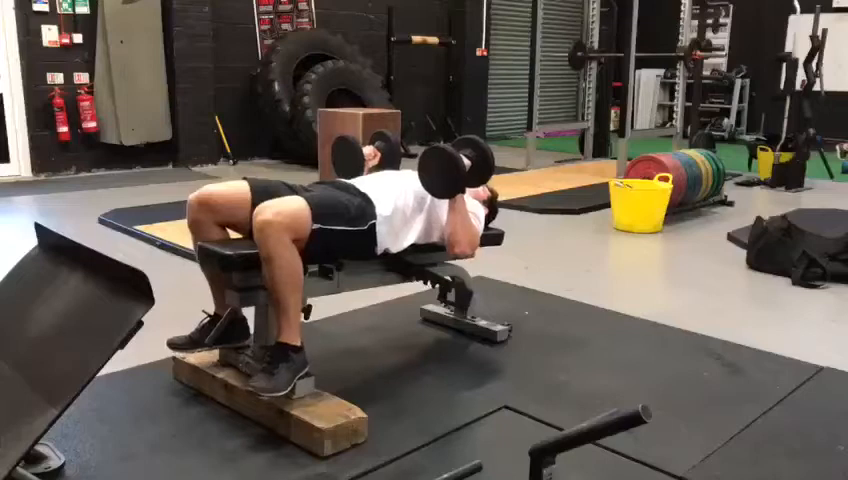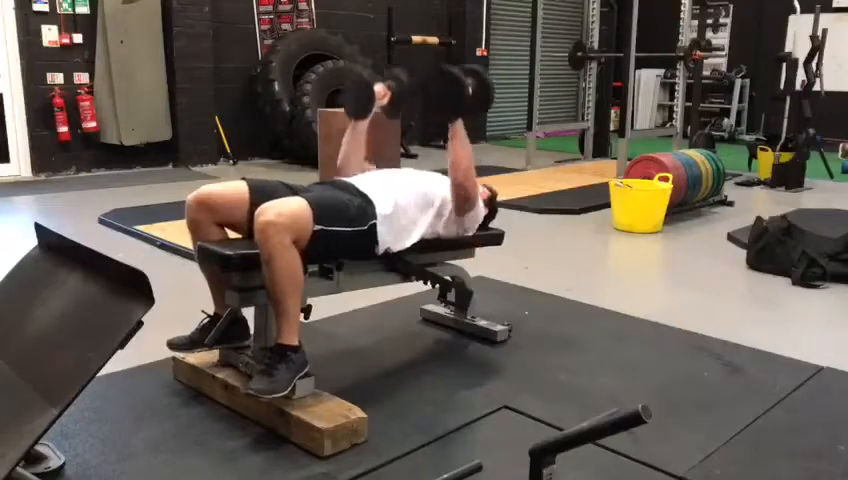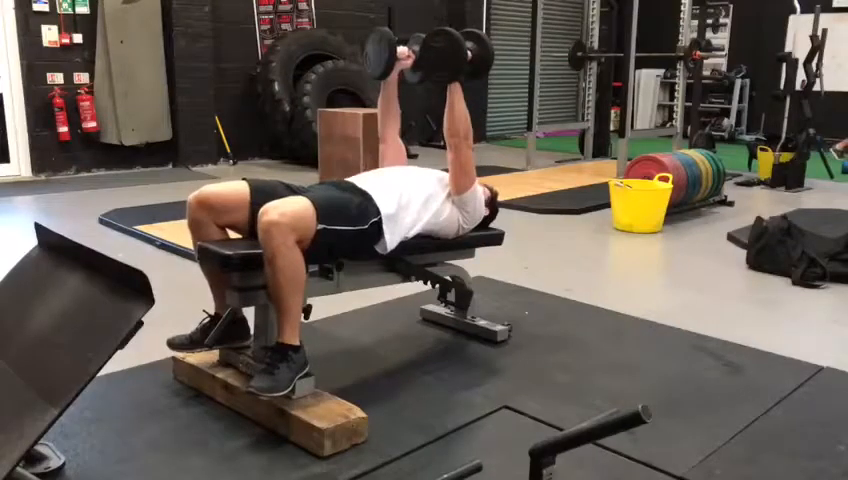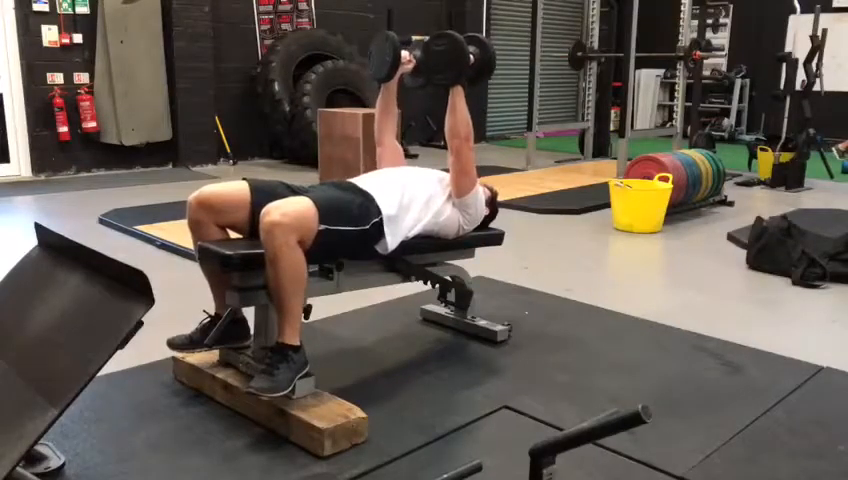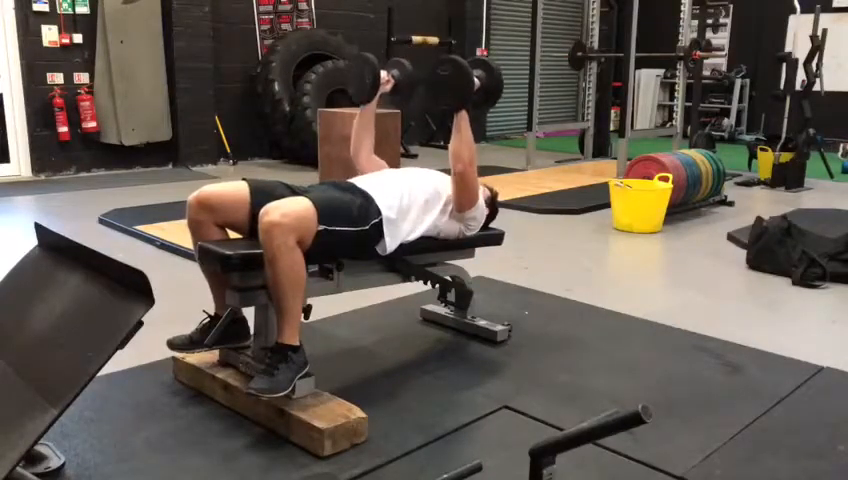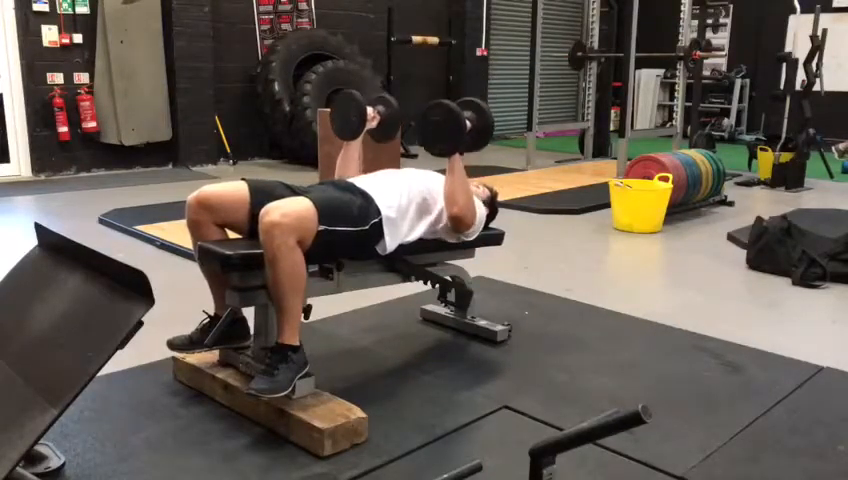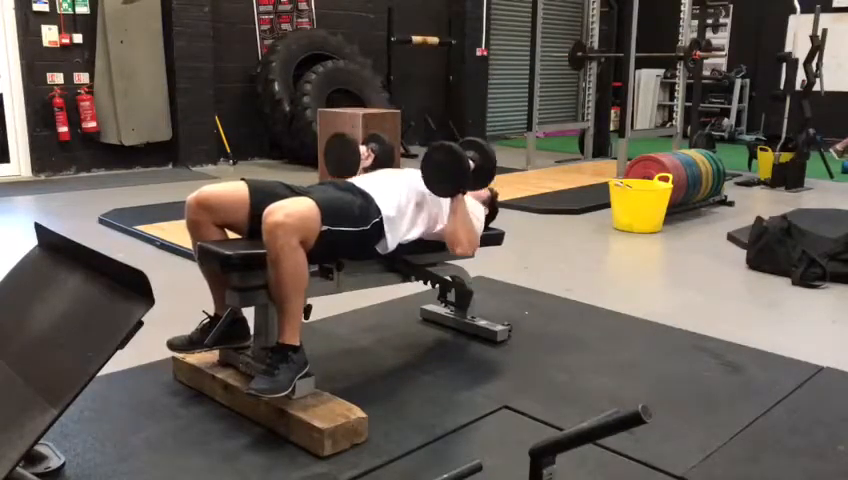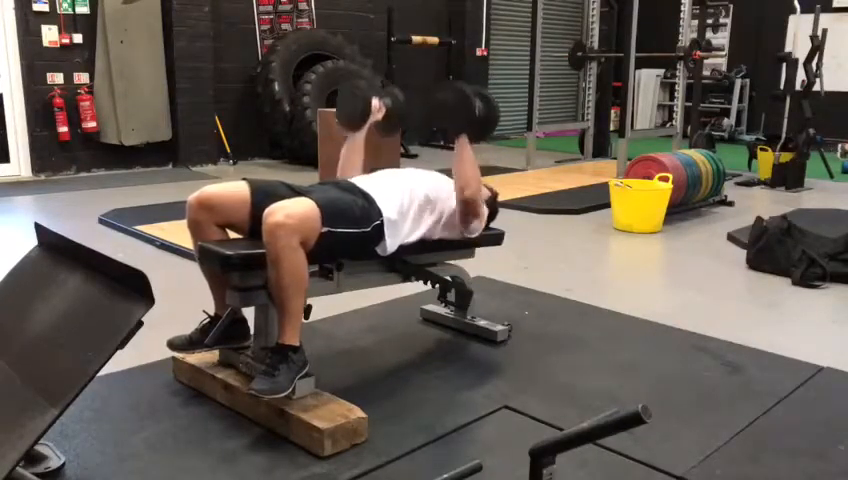
dt=0.5s
person 1, frame 1
left shoulder: (469, 210)
right shoulder: (422, 189)
left elbow: (462, 248)
right wrist: (361, 166)
left hip: (364, 215)
left knee: (272, 220)
right knee: (203, 203)
left ankle: (290, 351)
right ankle: (227, 321)
person 1, frame 2
left shoulder: (467, 212)
right shoulder: (427, 188)
left elbow: (465, 179)
right elbow: (347, 165)
left wrist: (456, 118)
left hip: (363, 215)
left knee: (273, 223)
right knee: (201, 204)
left ankle: (289, 353)
right ankle: (226, 322)
person 1, frame 3
left shoulder: (464, 210)
right shoulder: (418, 182)
left elbow: (460, 145)
right elbow: (388, 133)
left wrist: (453, 80)
right wrist: (392, 72)
left hip: (368, 214)
right hip: (329, 194)
left knee: (276, 222)
right knee: (203, 203)
left ankle: (290, 352)
right ankle: (227, 321)
person 1, frame 4
left shoulder: (466, 212)
right shoulder: (418, 184)
left elbow: (461, 146)
right elbow: (385, 137)
left wrist: (456, 84)
right wrist: (392, 77)
left hip: (369, 215)
left knee: (278, 222)
right knee: (203, 203)
left ankle: (290, 352)
right ankle: (228, 321)
person 1, frame 5
left shoulder: (466, 216)
right shoulder: (419, 187)
left elbow: (464, 170)
right elbow: (361, 155)
left wrist: (461, 108)
right wrist: (371, 97)
left hip: (370, 215)
left knee: (277, 222)
right knee: (203, 203)
left ankle: (290, 352)
right ankle: (228, 322)
person 1, frame 6
left shoulder: (470, 218)
right shoulder: (426, 189)
left elbow: (458, 211)
right elbow: (346, 178)
left wrist: (455, 150)
right wrist: (357, 130)
left hip: (369, 214)
left knee: (277, 222)
right knee: (202, 204)
left ankle: (289, 352)
right ankle: (227, 322)
person 1, frame 7
left shoulder: (469, 208)
right shoulder: (421, 185)
left elbow: (462, 247)
left wrist: (458, 188)
right wrist: (355, 162)
left hip: (370, 214)
left knee: (280, 223)
right knee: (202, 204)
left ankle: (290, 351)
right ankle: (228, 321)
person 1, frame 8
left shoulder: (469, 212)
right shoulder: (424, 186)
left elbow: (469, 192)
right elbow: (346, 173)
left wrist: (463, 134)
right wrist: (362, 126)
left hip: (371, 213)
left knee: (281, 223)
right knee: (202, 205)
left ankle: (289, 353)
right ankle: (228, 322)
